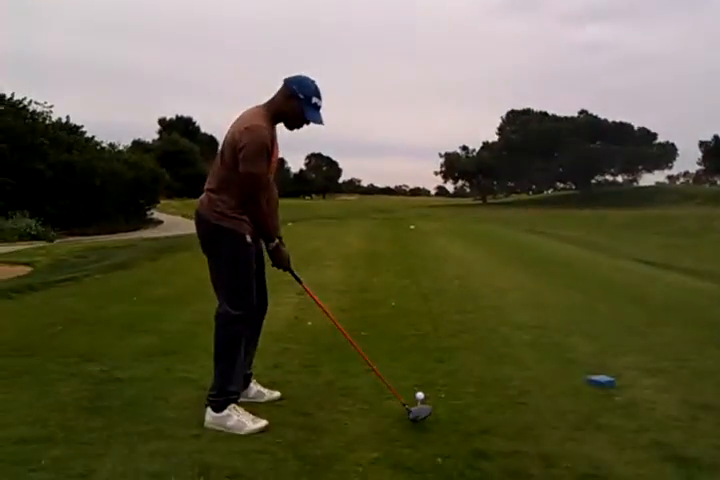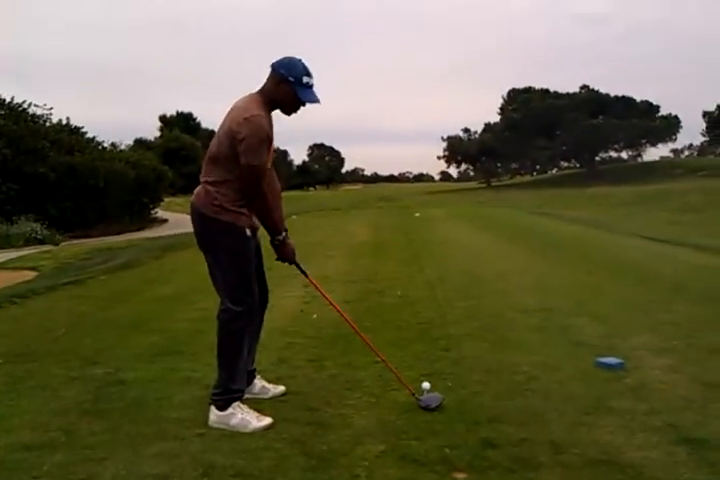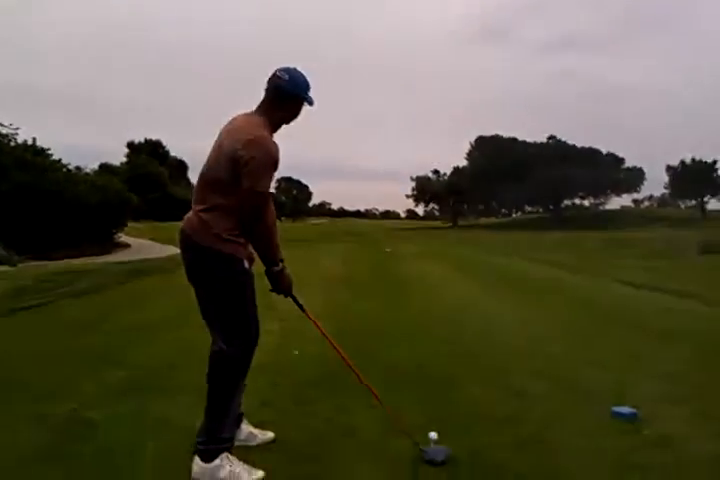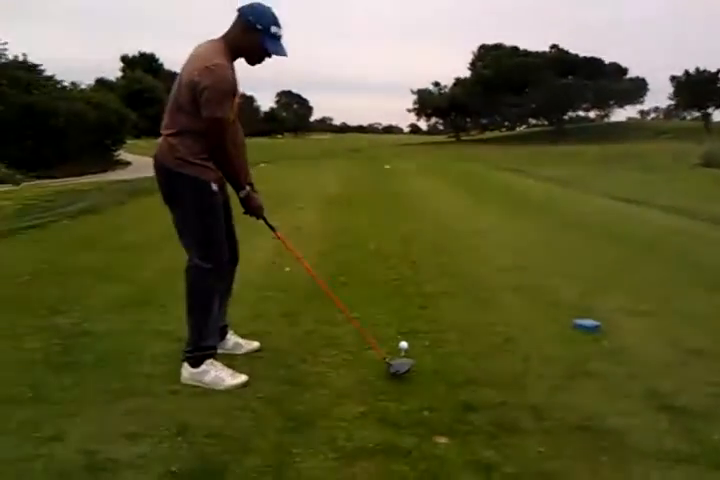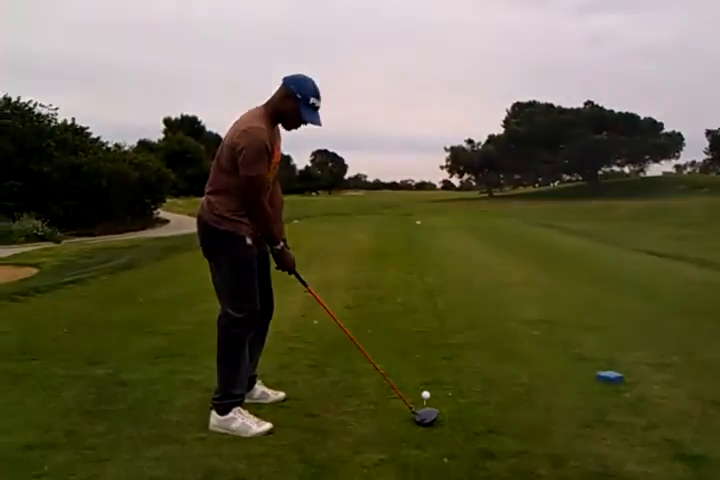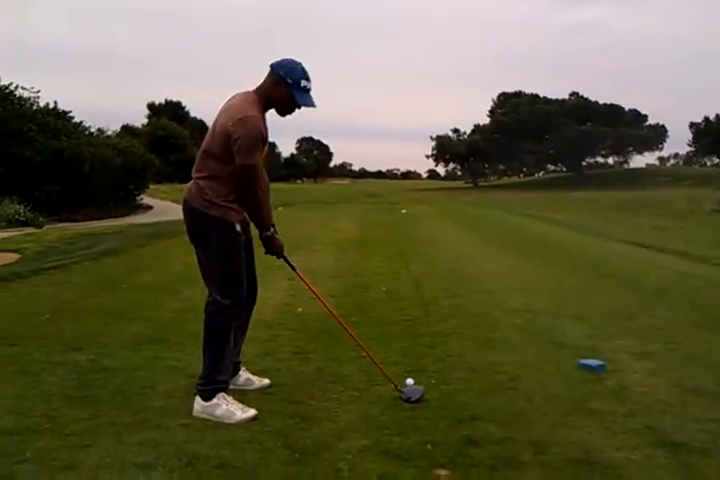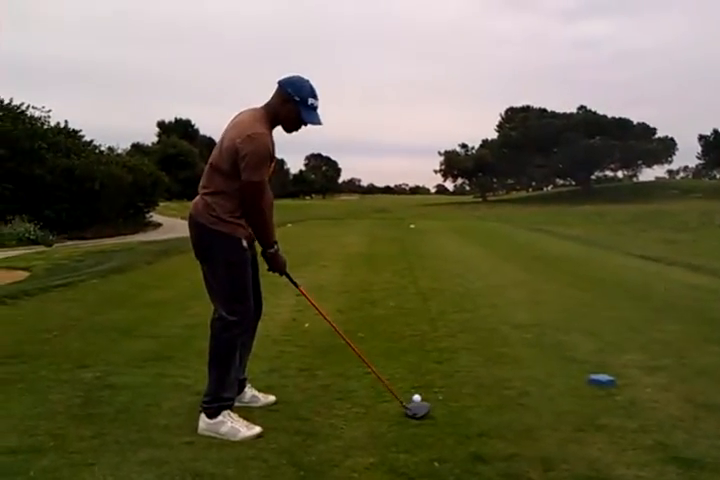
dt=0.7s
person 1, frame 1
left shoulder: (262, 123)
right shoulder: (256, 132)
right elbow: (253, 198)
left wrist: (273, 239)
right wrist: (274, 244)
left hip: (236, 223)
right hip: (224, 224)
left knee: (254, 306)
right knee: (237, 310)
left ankle: (240, 381)
right ankle: (220, 406)
person 1, frame 2
left shoulder: (255, 111)
right shoulder: (255, 122)
left elbow: (262, 180)
right elbow: (255, 189)
left wrist: (279, 230)
right wrist: (279, 237)
left hip: (233, 216)
right hip: (220, 218)
left knee: (255, 299)
right knee: (239, 305)
left ankle: (243, 378)
right ankle: (224, 404)
person 1, frame 3
left shoulder: (244, 124)
right shoulder: (261, 145)
right elbow: (254, 217)
left wrist: (272, 261)
right wrist: (276, 268)
left hip: (217, 242)
right hip: (216, 248)
left knee: (243, 339)
right knee: (233, 346)
left ankle: (230, 423)
person 1, frame 4
left shoulder: (218, 57)
right shoulder: (216, 72)
left elbow: (230, 129)
right elbow: (219, 143)
left wrist: (246, 183)
right wrist: (244, 191)
left hip: (202, 170)
right hip: (186, 172)
left knee: (224, 256)
right knee: (207, 262)
left ankle: (215, 333)
right ankle: (196, 360)
person 1, frame 5
left shoulder: (269, 128)
right shoulder: (254, 135)
left elbow: (272, 189)
right elbow: (255, 202)
left wrist: (280, 240)
right wrist: (278, 247)
left hip: (246, 228)
right hip: (225, 228)
left knee: (260, 308)
right knee: (239, 313)
left ankle: (245, 383)
right ankle: (225, 408)
person 1, frame 6
left shoulder: (248, 105)
right shoulder: (249, 122)
left elbow: (257, 176)
right elbow: (249, 188)
left wrist: (269, 226)
right wrist: (268, 232)
left hip: (226, 211)
right hip: (212, 214)
left knee: (244, 294)
right knee: (227, 299)
left ankle: (229, 369)
right ankle: (209, 394)
person 1, frame 7
left shoulder: (254, 120)
right shoulder: (257, 139)
left elbow: (261, 195)
right elbow: (255, 205)
left wrist: (268, 243)
right wrist: (271, 249)
left hip: (229, 225)
right hip: (219, 229)
left knee: (249, 310)
right knee: (233, 315)
left ankle: (234, 386)
right ankle: (214, 412)
